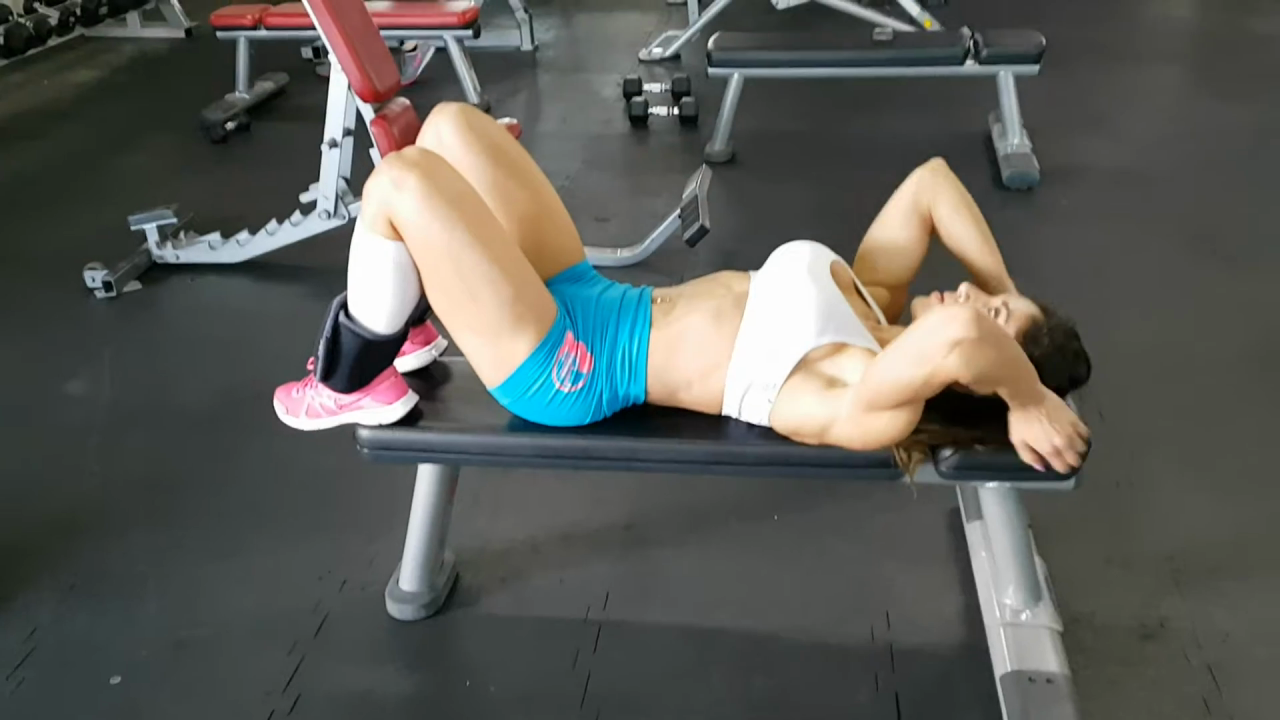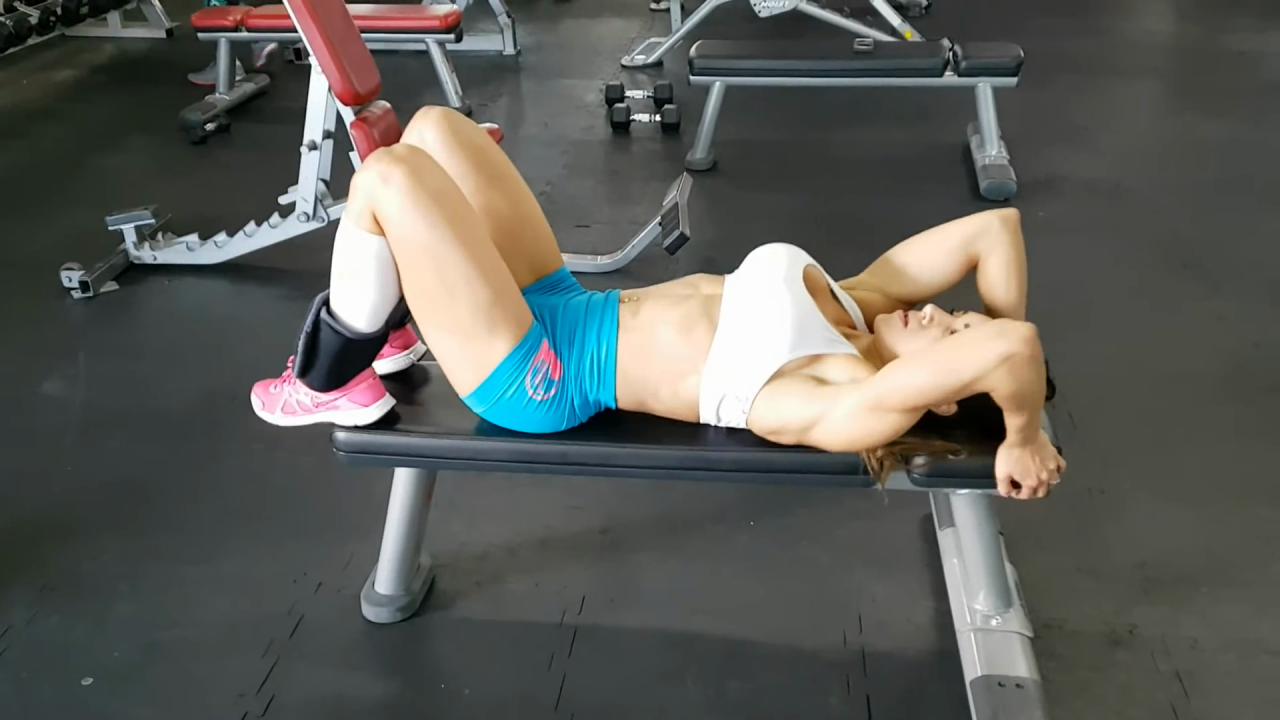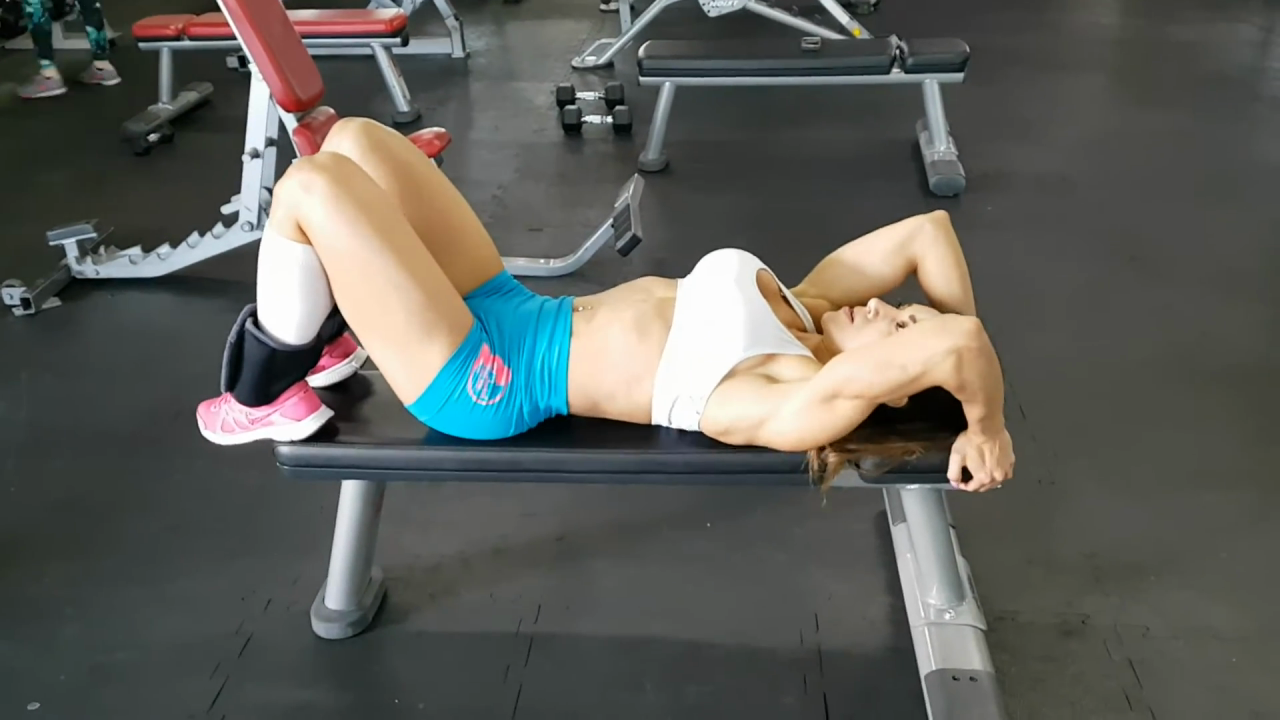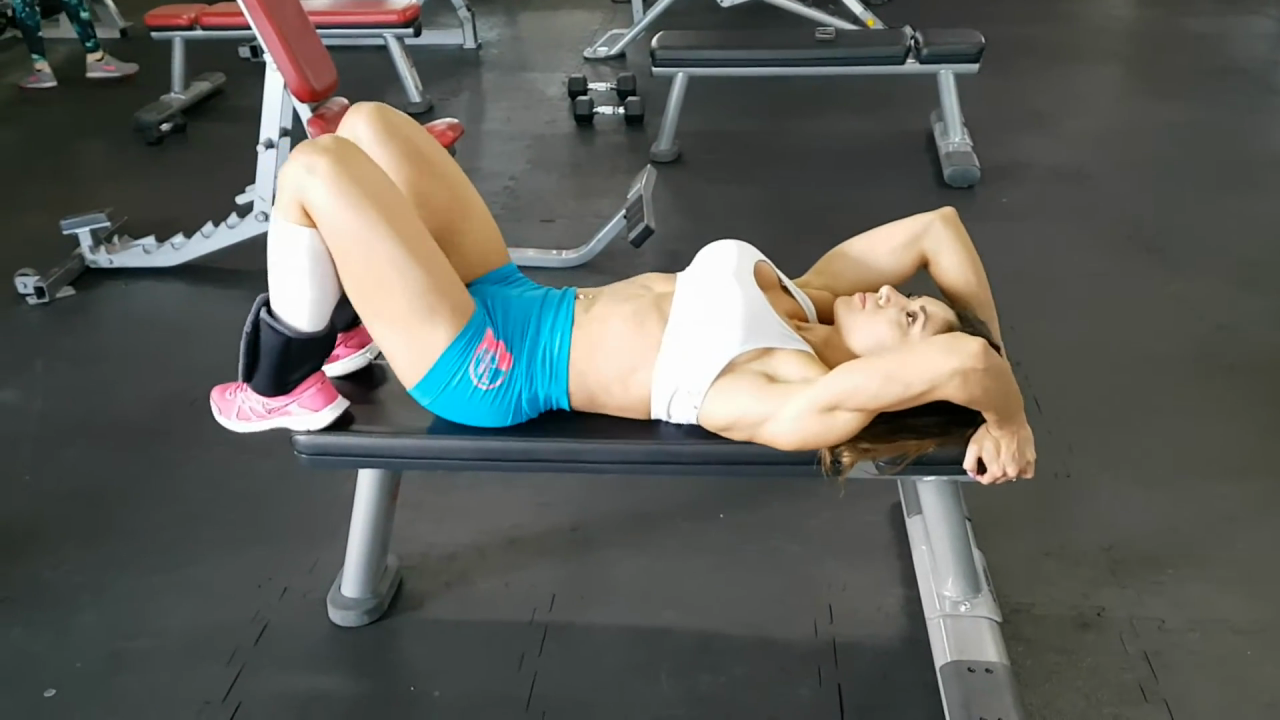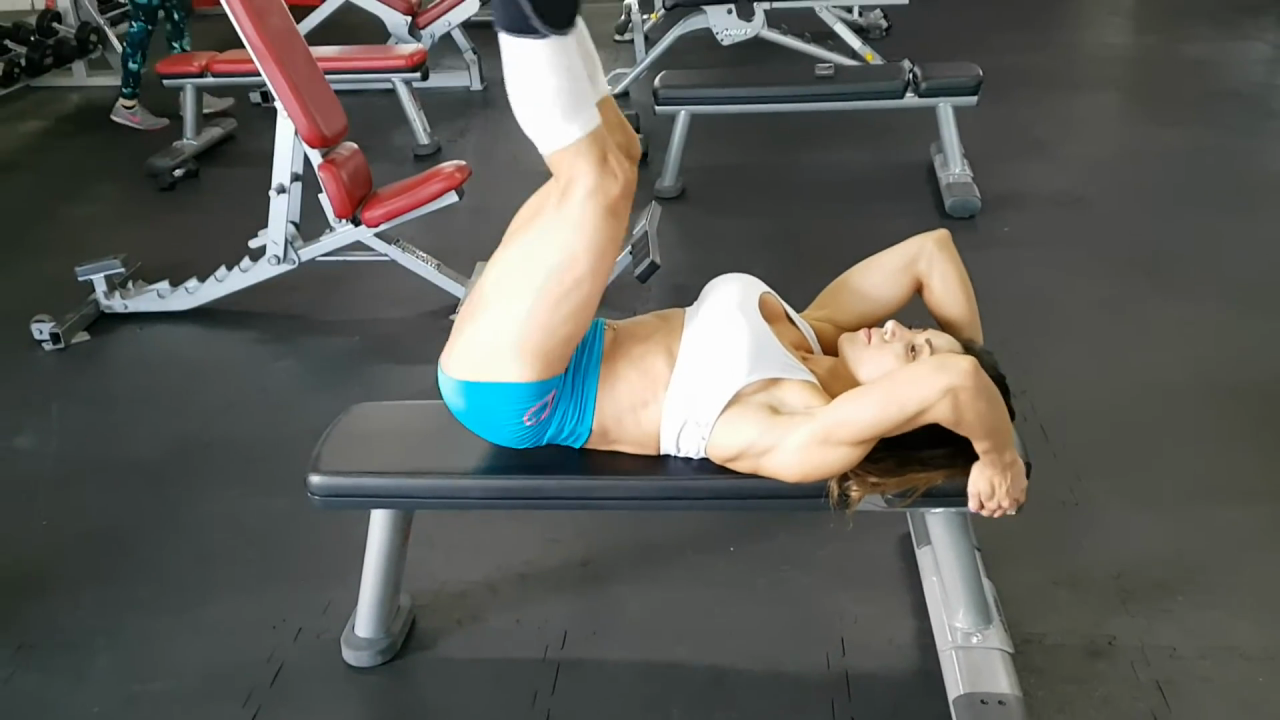
dt=1s
person 1, frame 1
left shoulder: (883, 407)
right shoulder: (874, 303)
left elbow: (956, 339)
right elbow: (929, 181)
left wrist: (1030, 401)
right wrist: (1002, 284)
left hip: (563, 371)
right hip: (587, 303)
left knee: (400, 178)
right knee: (451, 125)
left ankle: (356, 384)
right ankle: (403, 326)
person 1, frame 2
left shoulder: (857, 405)
right shoulder: (857, 310)
left elbow: (1013, 348)
right elbow: (996, 225)
left wrist: (1023, 435)
right wrist: (1009, 340)
left hip: (532, 381)
right hip: (562, 310)
left knee: (387, 175)
right knee: (433, 126)
left ankle: (335, 383)
right ankle: (383, 329)
person 1, frame 3
left shoulder: (806, 404)
right shoulder: (805, 313)
left elbow: (959, 341)
right elbow: (929, 229)
left wrist: (985, 422)
right wrist: (963, 334)
left hip: (481, 383)
right hip: (509, 315)
left knee: (311, 185)
right knee: (353, 140)
left ankle: (268, 394)
right ankle: (324, 333)
person 1, frame 4
left shoulder: (814, 403)
right shoulder: (810, 305)
left elbow: (963, 365)
right elbow: (937, 224)
left wrist: (1007, 419)
right wrist: (992, 341)
left hip: (484, 371)
right hip: (514, 305)
left knee: (315, 169)
right knee: (366, 124)
left ankle: (284, 385)
right ankle: (342, 324)
person 1, frame 5
left shoulder: (814, 440)
right shoulder: (817, 340)
left elbow: (950, 382)
right elbow: (930, 249)
left wrist: (999, 456)
right wrist: (977, 371)
left hip: (505, 394)
left knee: (601, 175)
right knee: (608, 150)
